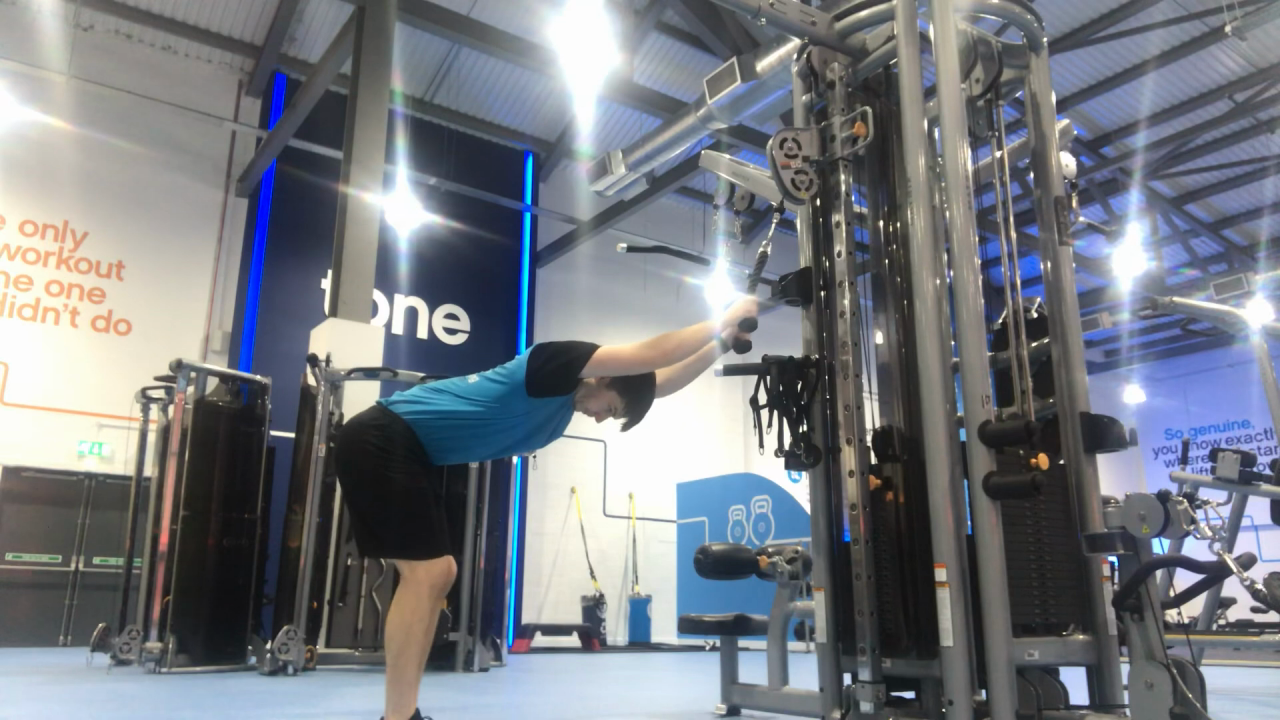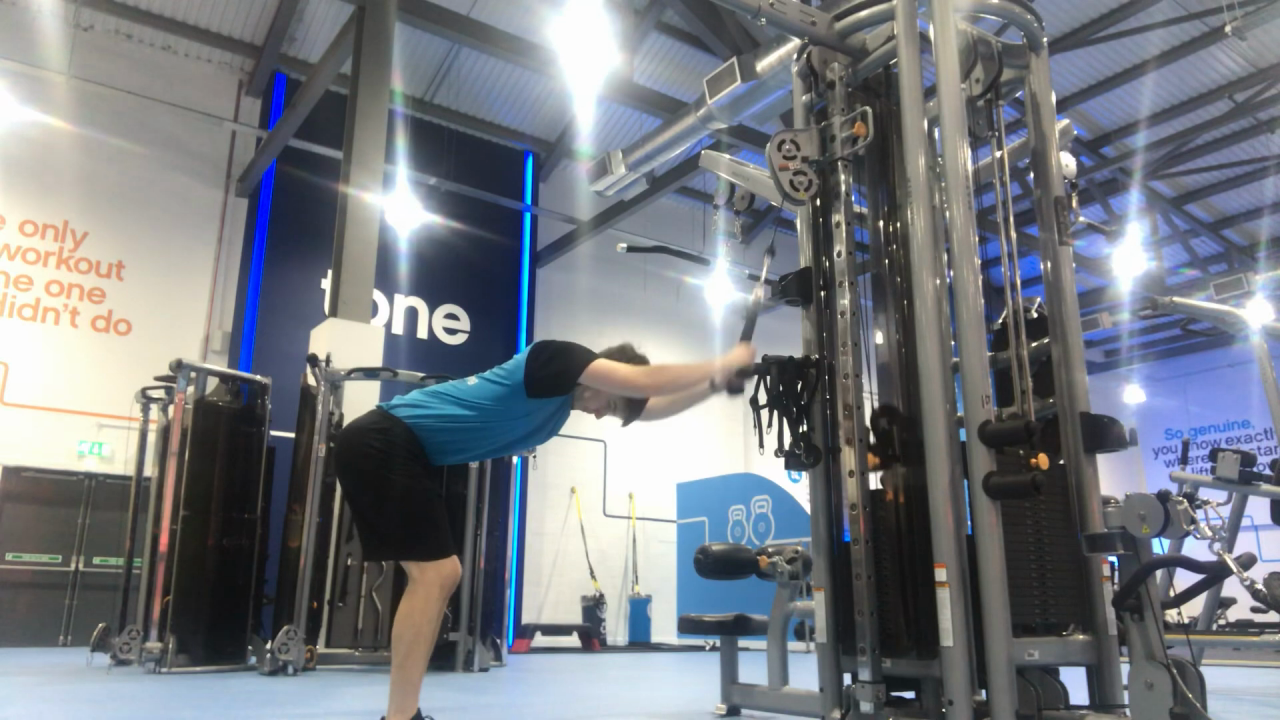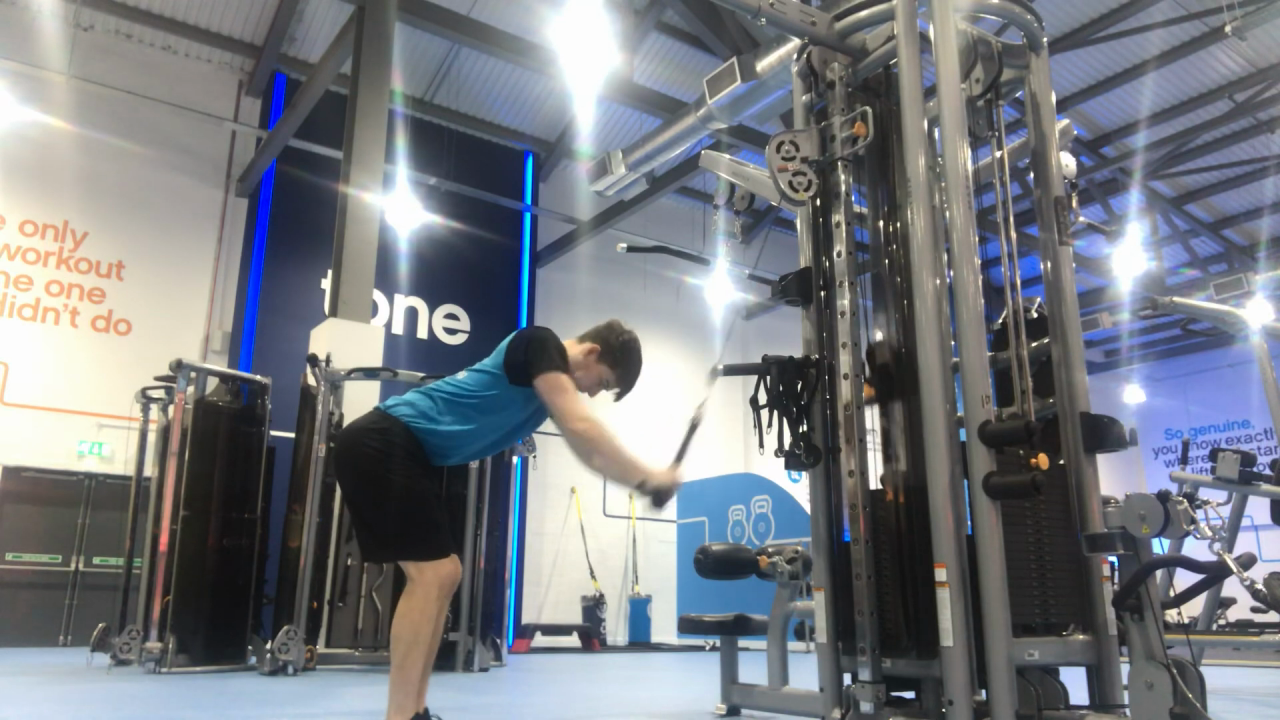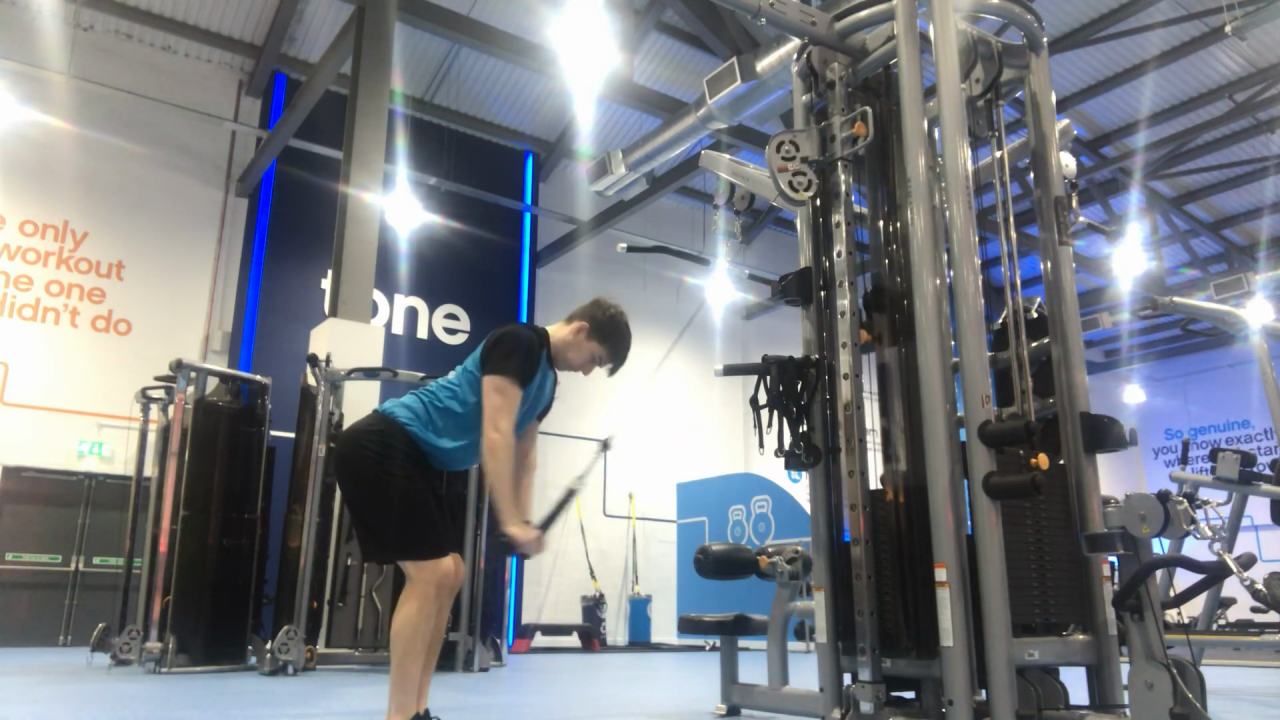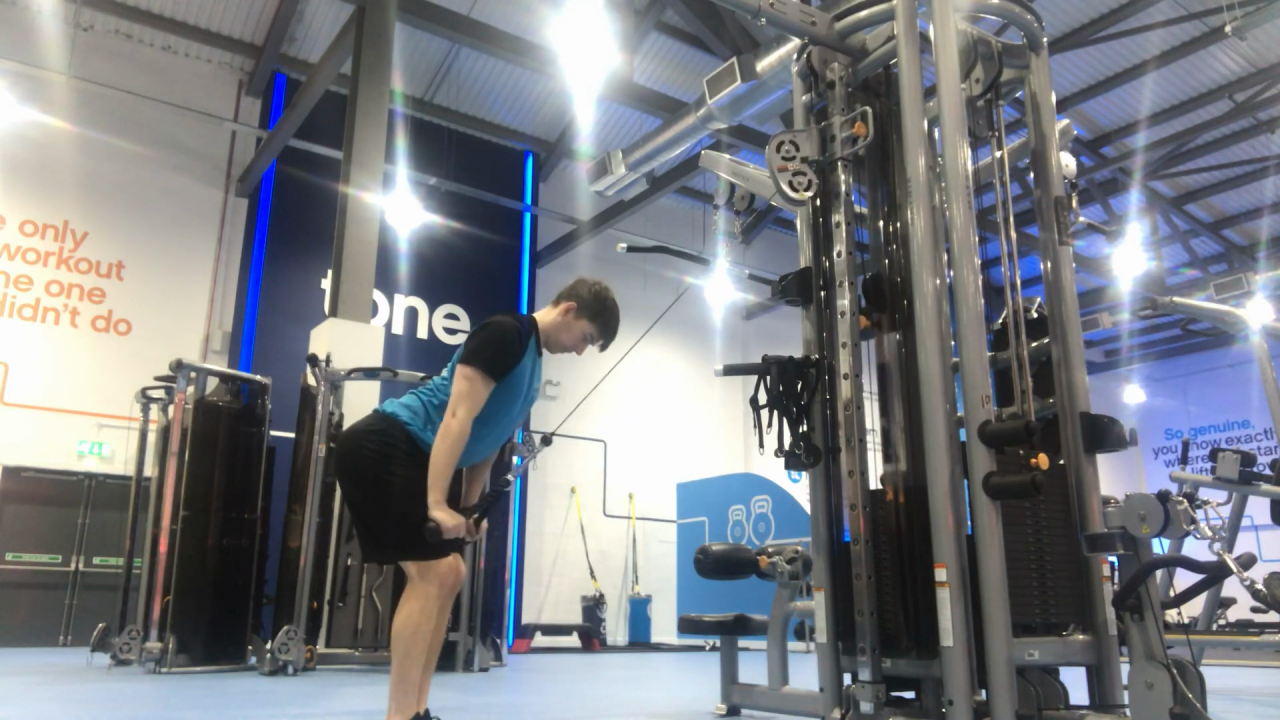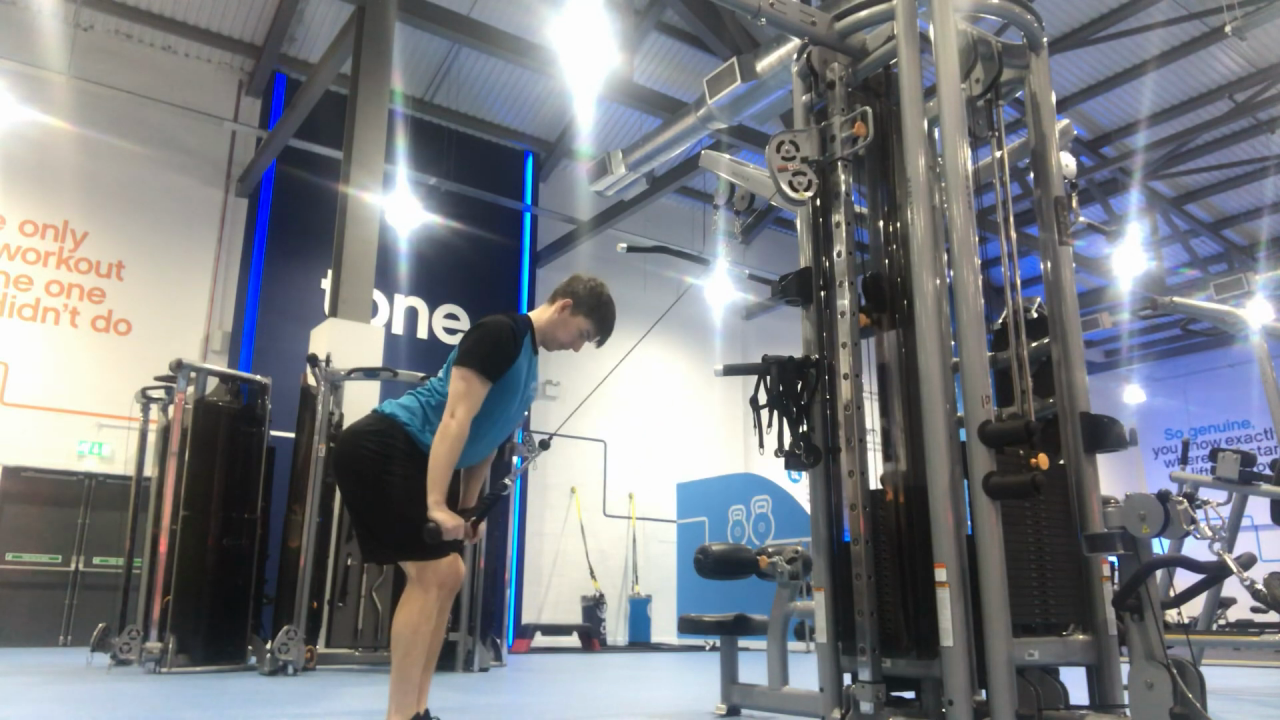
dt=0.3s
person 1, frame 1
left shoulder: (568, 389)
right shoulder: (559, 362)
left elbow: (658, 382)
right elbow: (653, 355)
left wrist: (722, 342)
right wrist: (724, 319)
left hip: (409, 450)
right hip: (382, 441)
left knee: (438, 573)
right knee: (425, 573)
person 1, frame 2
left shoulder: (570, 388)
right shoulder: (558, 358)
left elbow: (649, 407)
right elbow: (645, 382)
left wrist: (716, 380)
right wrist: (720, 364)
left hip: (406, 451)
right hip: (382, 444)
left knee: (443, 575)
right knee: (432, 575)
person 1, frame 3
left shoulder: (555, 383)
right shoulder: (539, 345)
left elbow: (588, 448)
right elbow: (579, 425)
left wrist: (638, 482)
right wrist: (645, 474)
left hip: (412, 456)
right hip: (382, 445)
left knee: (444, 573)
right knee: (431, 573)
person 1, frame 4
left shoulder: (546, 380)
right shoulder: (519, 343)
left elbow: (522, 451)
right elbow: (495, 433)
left wrist: (523, 520)
right wrist: (513, 522)
left hip: (417, 459)
right hip: (381, 447)
left knee: (447, 574)
right knee: (431, 573)
person 1, frame 5
left shoulder: (532, 362)
right shoulder: (504, 333)
left elbow: (488, 437)
right elbow: (457, 418)
left wrist: (470, 507)
right wrist: (438, 504)
left hip: (410, 456)
right hip: (382, 448)
left knee: (448, 574)
right knee: (430, 574)
person 1, frame 6
left shoulder: (528, 361)
right shoulder: (499, 334)
left elbow: (486, 437)
right elbow: (456, 420)
left wrist: (467, 510)
right wrist: (438, 506)
left hip: (409, 458)
right hip: (381, 448)
left knee: (449, 574)
right knee: (431, 572)
